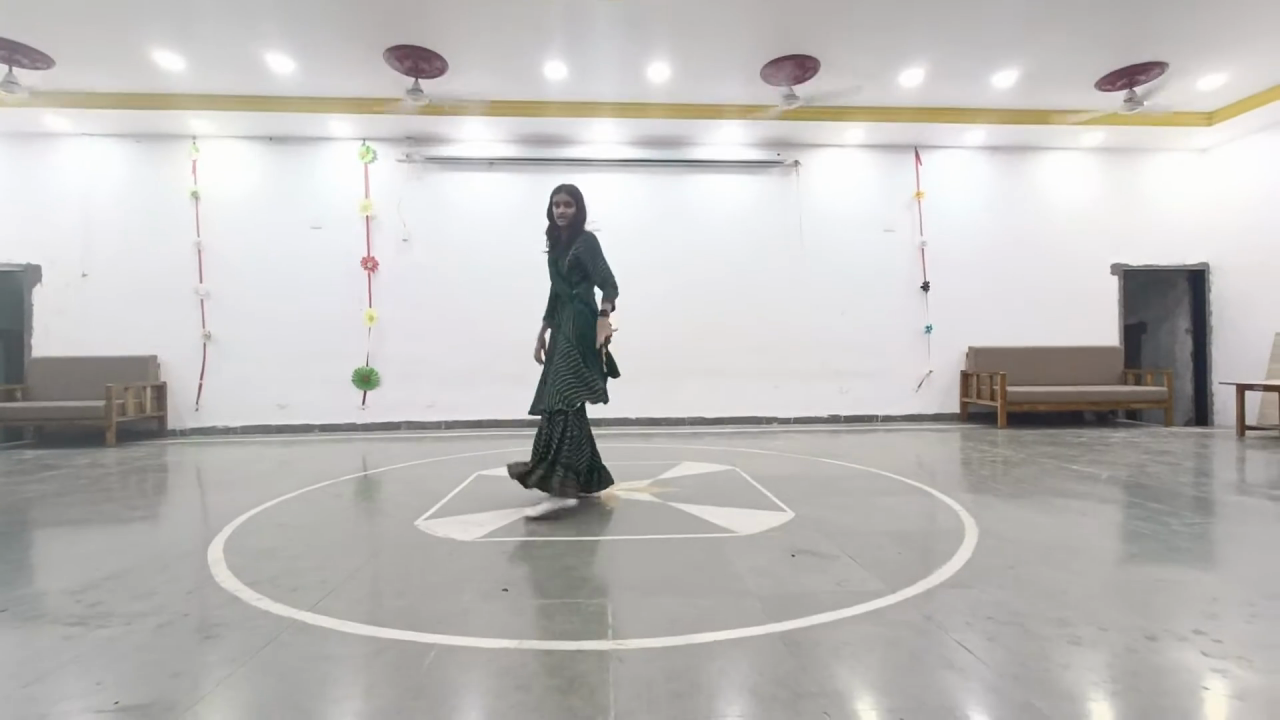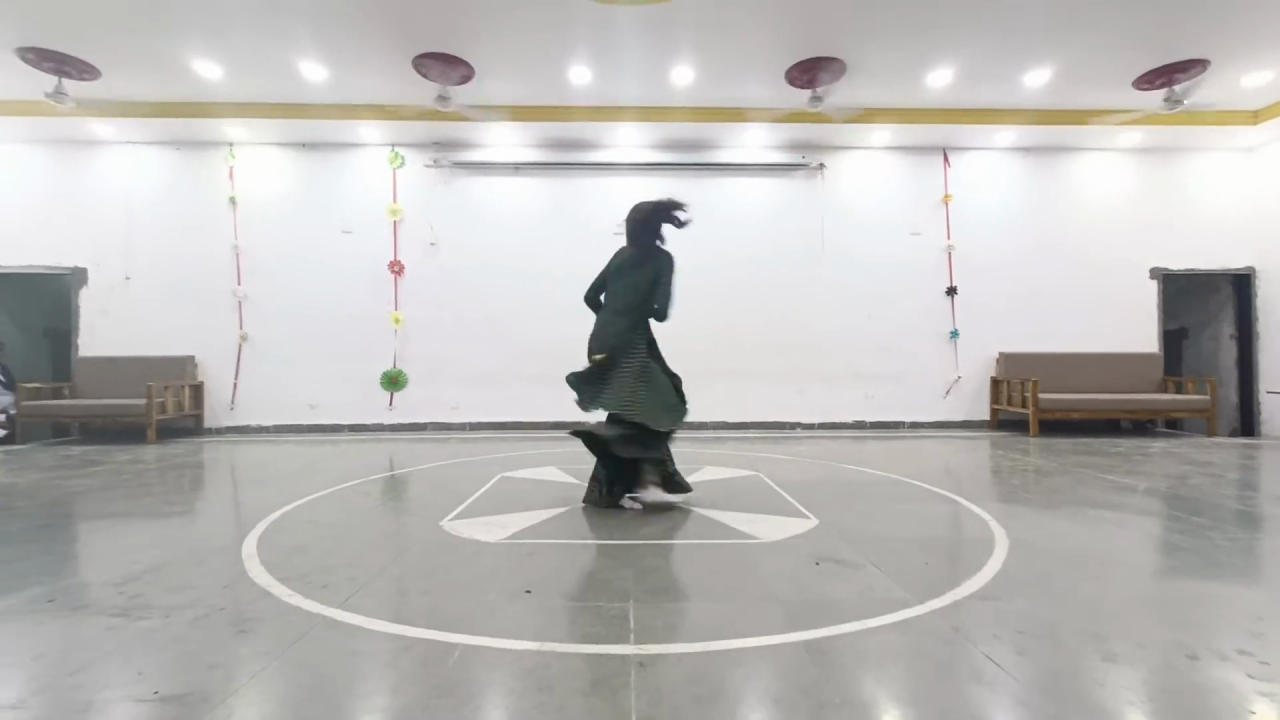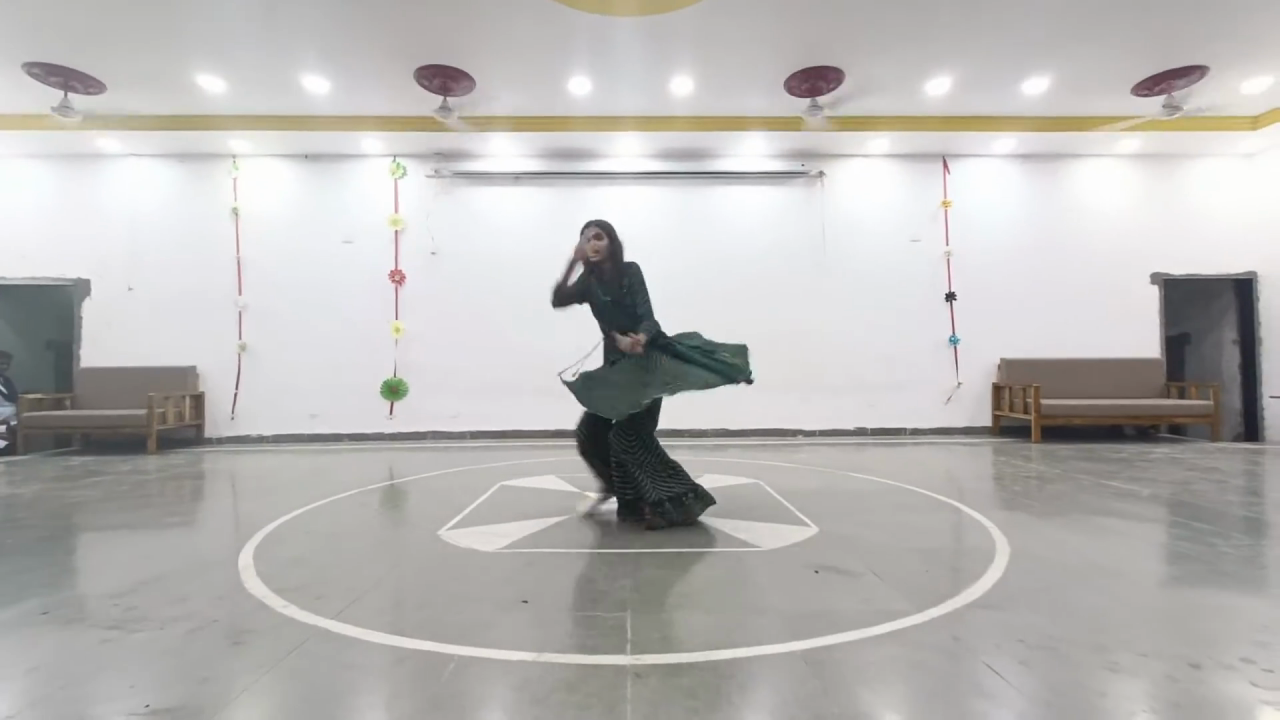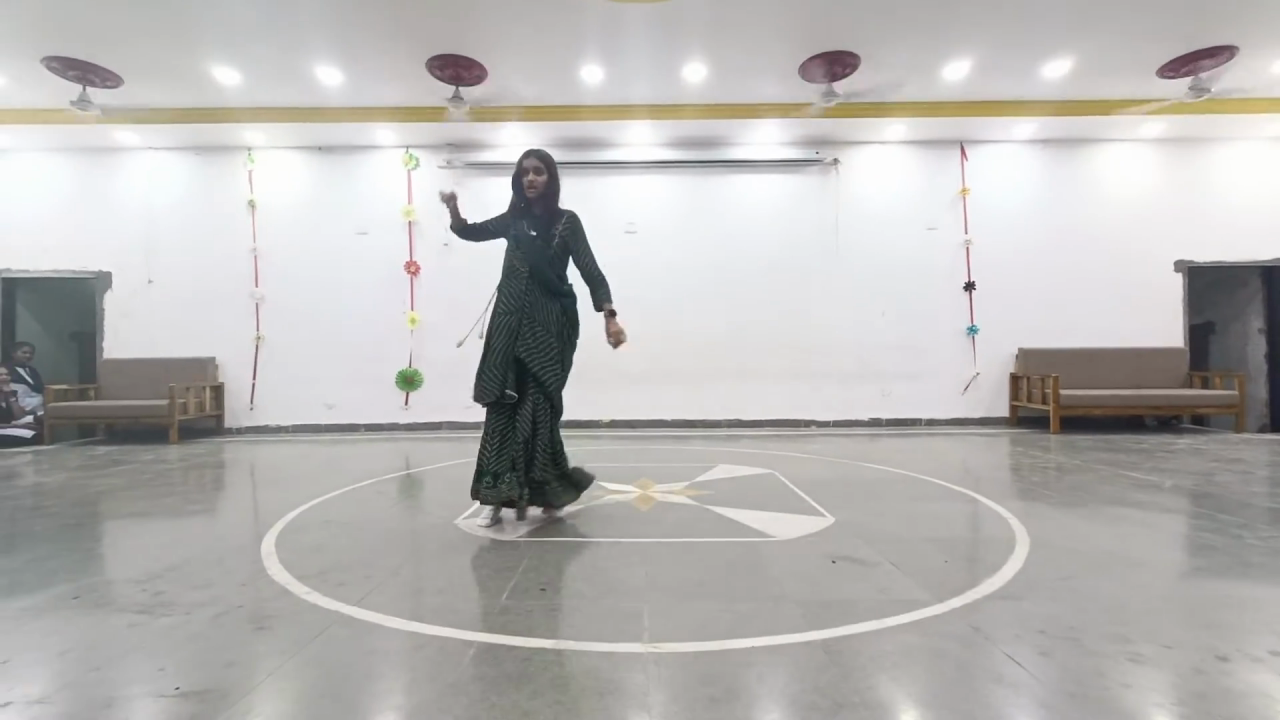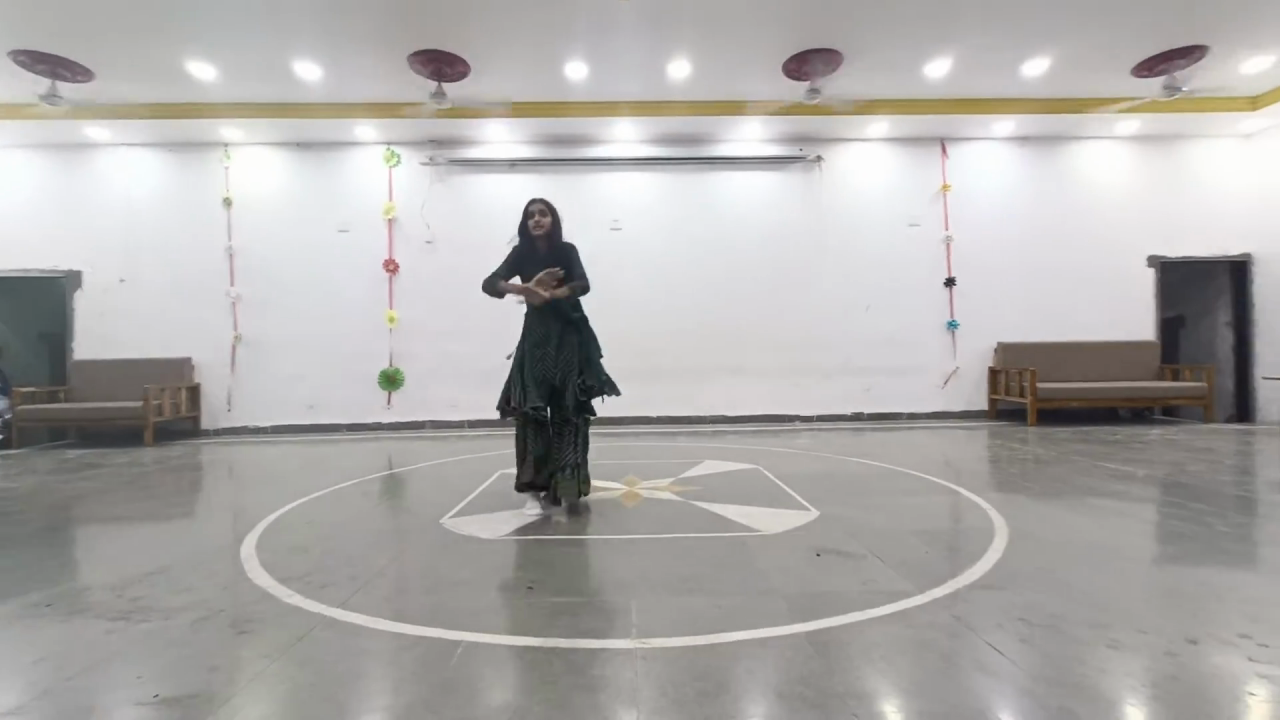
dt=0.7s
person 1, frame 1
left shoulder: (585, 240)
right shoulder: (556, 244)
left elbow: (608, 284)
left wrist: (605, 317)
right wrist: (542, 332)
left hip: (579, 329)
right hip: (560, 328)
left knee: (563, 402)
right knee: (560, 404)
left ankle: (561, 490)
right ankle: (583, 480)
person 1, frame 2
left shoulder: (621, 256)
right shoulder: (661, 259)
left elbow: (591, 297)
right elbow: (661, 313)
left hip: (608, 341)
right hip: (630, 344)
left knee: (625, 413)
right knee: (657, 411)
left ankle: (609, 489)
right ankle: (648, 481)
person 1, frame 3
left shoulder: (630, 272)
right shoulder: (588, 282)
left elbow: (648, 319)
right elbow: (558, 301)
left wrist: (639, 339)
right wrist: (575, 262)
left hip: (648, 361)
right hip: (617, 363)
left knee: (628, 435)
right knee: (590, 432)
left ankle: (665, 505)
right ankle: (622, 485)
person 1, frame 4
left shoulder: (566, 221)
right shoulder: (513, 219)
left elbow: (591, 271)
right elbow: (467, 232)
left wrist: (609, 317)
right wrist: (452, 209)
left hip: (549, 322)
right hip: (509, 319)
left knee: (537, 407)
right knee: (501, 404)
left ankle: (548, 491)
right ankle: (497, 496)
person 1, frame 5
left shoulder: (567, 251)
right shoulder: (520, 254)
left elbow: (582, 284)
right elbow: (490, 283)
left wrist: (549, 296)
right wrist: (522, 289)
left hip: (570, 338)
right hip: (536, 339)
left knee: (570, 412)
right knee: (528, 411)
left ankle: (570, 483)
right ankle: (535, 489)
